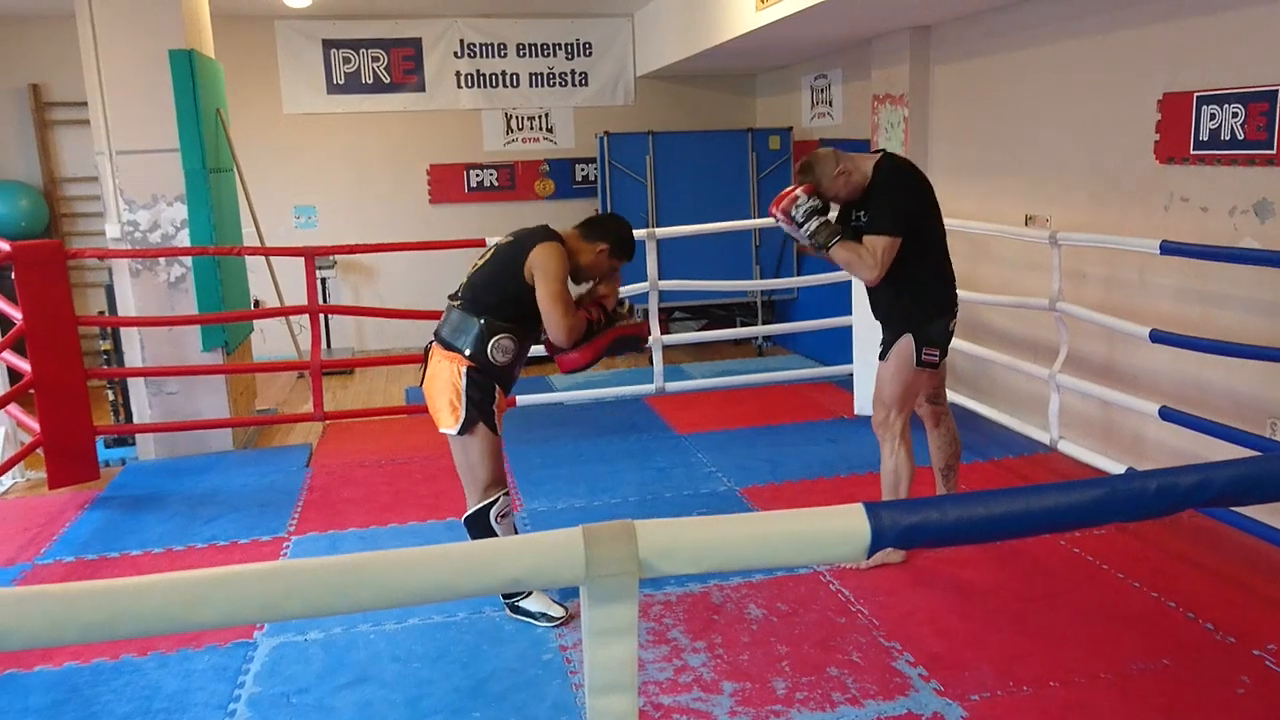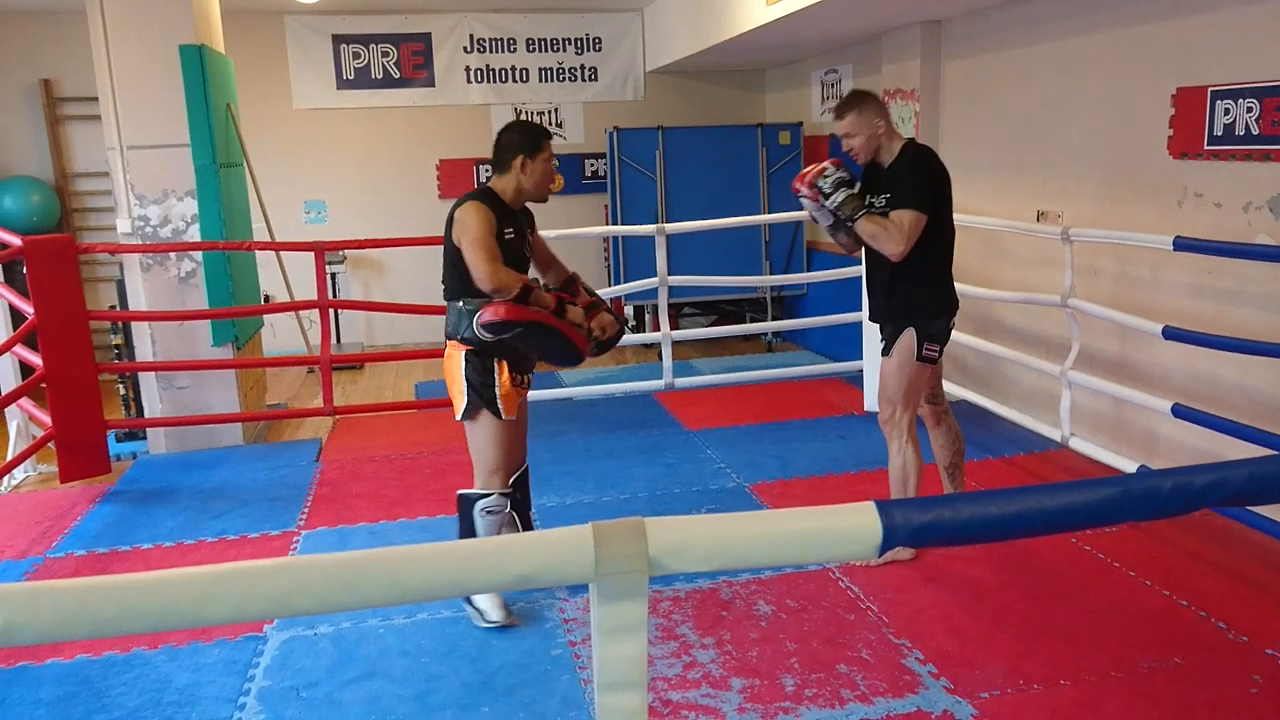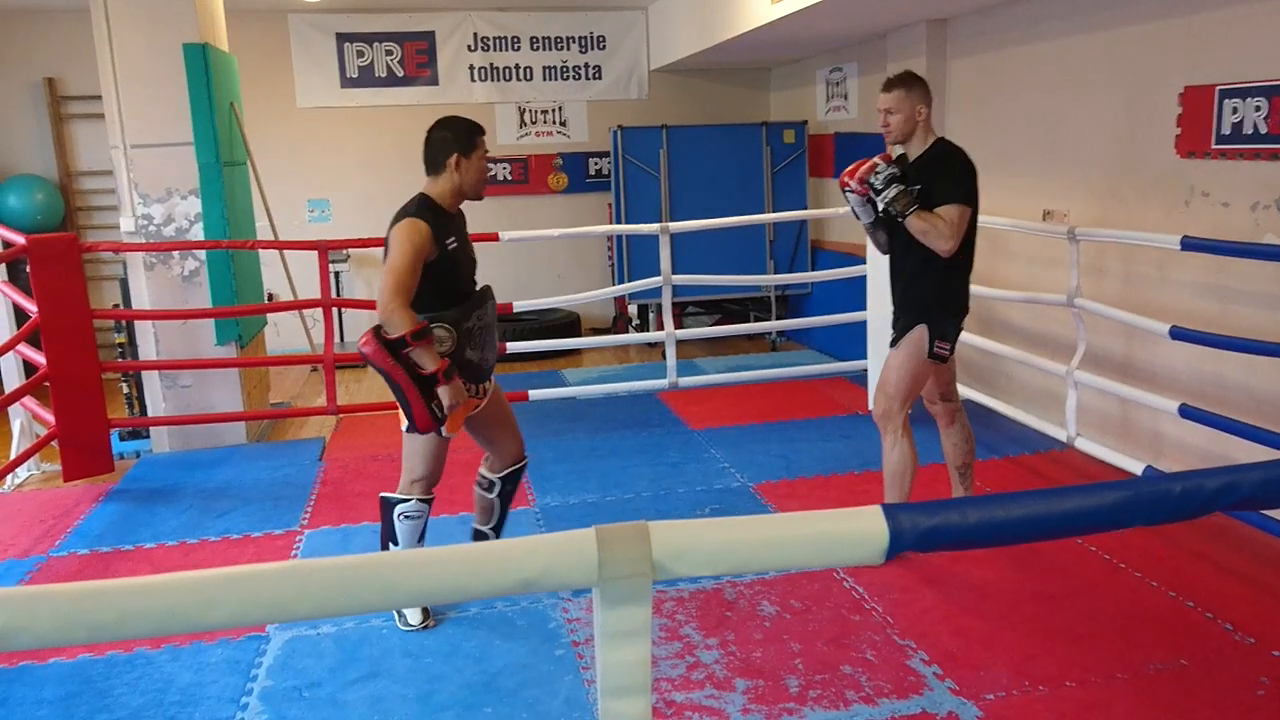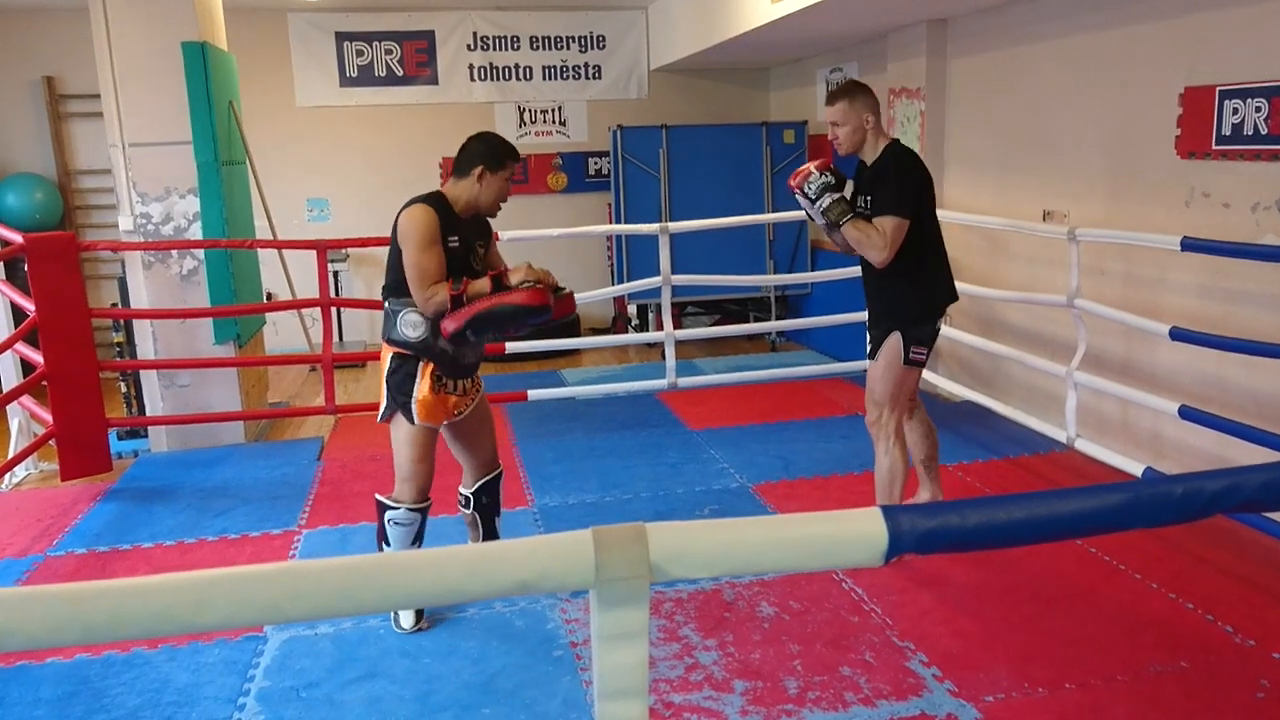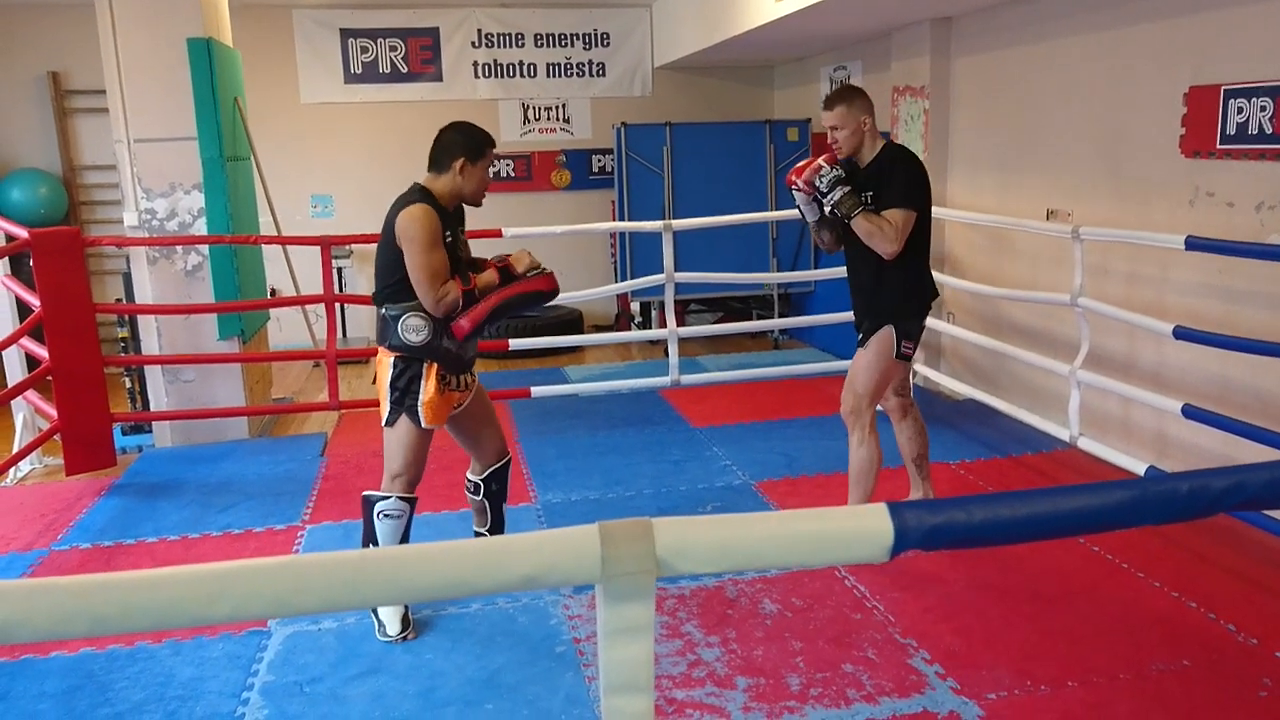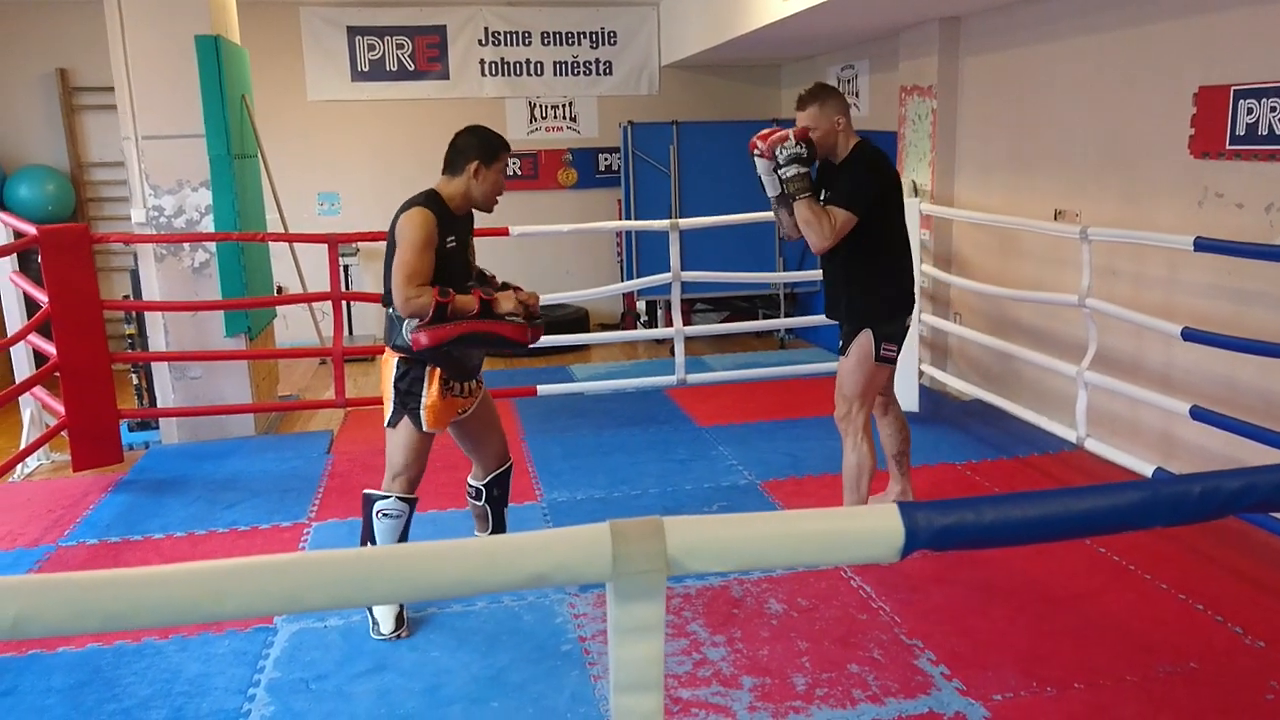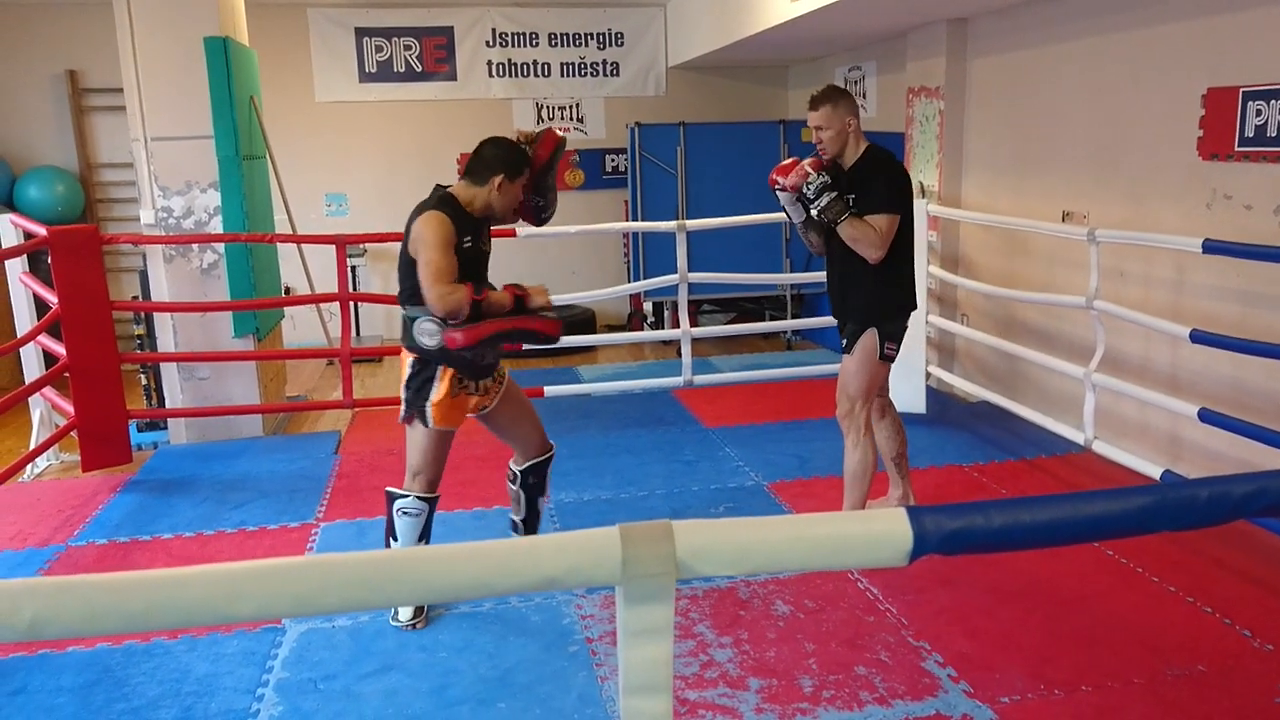
dt=0.5s
person 1, frame 1
left shoulder: (535, 242)
right shoulder: (551, 253)
left elbow: (542, 316)
right elbow: (561, 334)
left wrist: (592, 305)
right wrist: (599, 308)
left hip: (466, 369)
right hip: (465, 375)
left knee: (492, 479)
right knee: (485, 490)
right ankle: (516, 593)
person 1, frame 2
left shoulder: (518, 215)
right shoulder: (475, 212)
left elbow: (552, 269)
right elbow: (491, 278)
left wrist: (591, 305)
right wrist: (562, 305)
left hip: (508, 358)
right hip: (479, 360)
left knee: (514, 466)
right knee: (492, 478)
person 1, frame 3
left shoulder: (452, 217)
right shoulder: (416, 226)
right elbow: (391, 307)
right wrist: (439, 374)
left hip: (469, 368)
right hip: (429, 378)
left knee: (510, 454)
right knee: (420, 484)
left ankle: (484, 547)
person 1, frame 4
left shoulder: (478, 225)
right shoulder: (422, 216)
left elbow: (492, 285)
right elbow: (430, 299)
left wrist: (532, 283)
right wrist: (504, 282)
left hip: (460, 369)
right hip: (415, 369)
left knee: (485, 468)
right knee: (412, 487)
person 1, frame 5
left shoulder: (451, 211)
right shoulder: (416, 214)
right elbow: (440, 299)
left wrist: (510, 269)
right wrist: (504, 269)
left hip: (453, 363)
right hip: (412, 368)
left knee: (493, 456)
right knee: (400, 482)
person 1, frame 6
left shoulder: (462, 217)
right shoulder: (420, 217)
right elbow: (409, 300)
left wrist: (510, 293)
right wrist: (490, 304)
left hip: (459, 366)
right hip: (417, 370)
left knee: (495, 461)
right knee: (400, 484)
person 1, frame 7
left shoulder: (472, 212)
right shoulder: (435, 219)
left elbow: (538, 211)
right elbow: (445, 299)
left wrist: (540, 163)
right wrist: (518, 298)
left hip: (478, 365)
right hip: (437, 370)
left knee: (536, 450)
right knee: (421, 481)
left ankle: (524, 543)
person 2, frame 1
left shoulder: (893, 184)
right shoulder: (863, 186)
left elbow: (871, 269)
right elbow: (847, 255)
left wrist: (819, 228)
right wrist: (810, 230)
left hip: (920, 314)
right hip: (918, 311)
left knee: (888, 419)
right knee: (932, 409)
left ankle: (889, 540)
person 2, frame 2
left shoulder: (918, 167)
right shoulder: (874, 172)
left elbow: (895, 244)
right elbow: (854, 242)
left wrist: (845, 200)
right wrist: (825, 212)
left hip: (921, 310)
right hip: (902, 308)
left knee: (894, 416)
right knee: (931, 407)
person 2, frame 3
left shoulder: (950, 164)
right shoulder: (899, 166)
left elbow: (946, 239)
left wrist: (895, 198)
right wrist: (868, 212)
left hip: (935, 307)
right hip: (915, 305)
left knee: (889, 411)
right knee: (943, 406)
right ankle: (964, 504)
person 2, frame 4
left shoulder: (900, 169)
right shoulder: (867, 170)
left elbow: (880, 250)
right elbow: (855, 243)
left wrist: (832, 202)
right wrist: (820, 211)
left hip: (910, 309)
right hip: (896, 305)
left knee: (882, 419)
right knee: (903, 404)
right ankle: (930, 493)
person 2, frame 5
left shoulder: (901, 167)
right shoulder: (851, 172)
left elbow: (889, 242)
right elbow: (832, 243)
left wrist: (841, 196)
right wrist: (813, 208)
left hip: (898, 306)
right hip: (874, 305)
left knee: (856, 409)
right knee: (896, 402)
right ankle: (922, 496)
person 2, frame 6
left shoulder: (866, 167)
right shoulder: (832, 166)
left elbow: (819, 238)
right elbow: (794, 226)
left wrist: (795, 174)
right wrist: (772, 176)
left hip: (879, 307)
right hip: (865, 304)
left knee: (850, 414)
right knee: (880, 400)
right ankle: (900, 490)
person 2, frame 7
left shoulder: (884, 170)
right shoulder: (833, 173)
left elbow: (874, 247)
right elbow: (821, 245)
left wrist: (827, 201)
right wrist: (798, 208)
left hip: (879, 308)
right hip: (853, 306)
left knee: (852, 413)
right knee: (875, 403)
right ankle: (901, 495)
